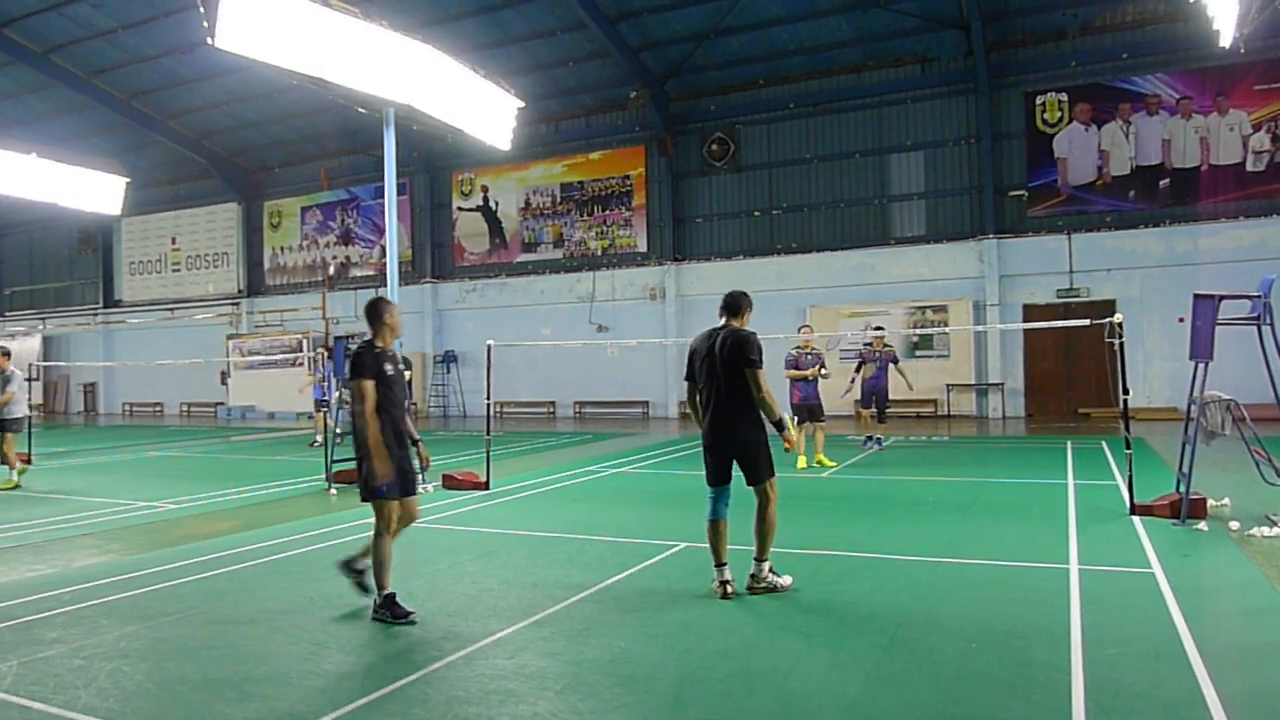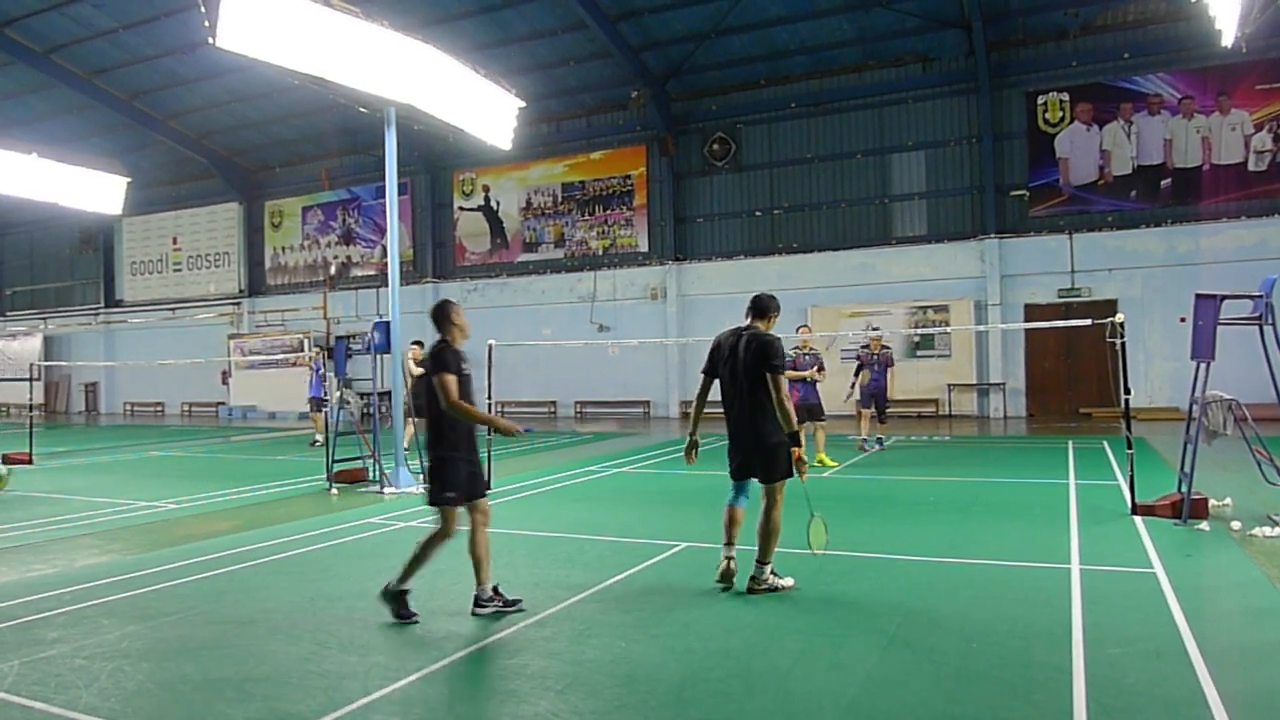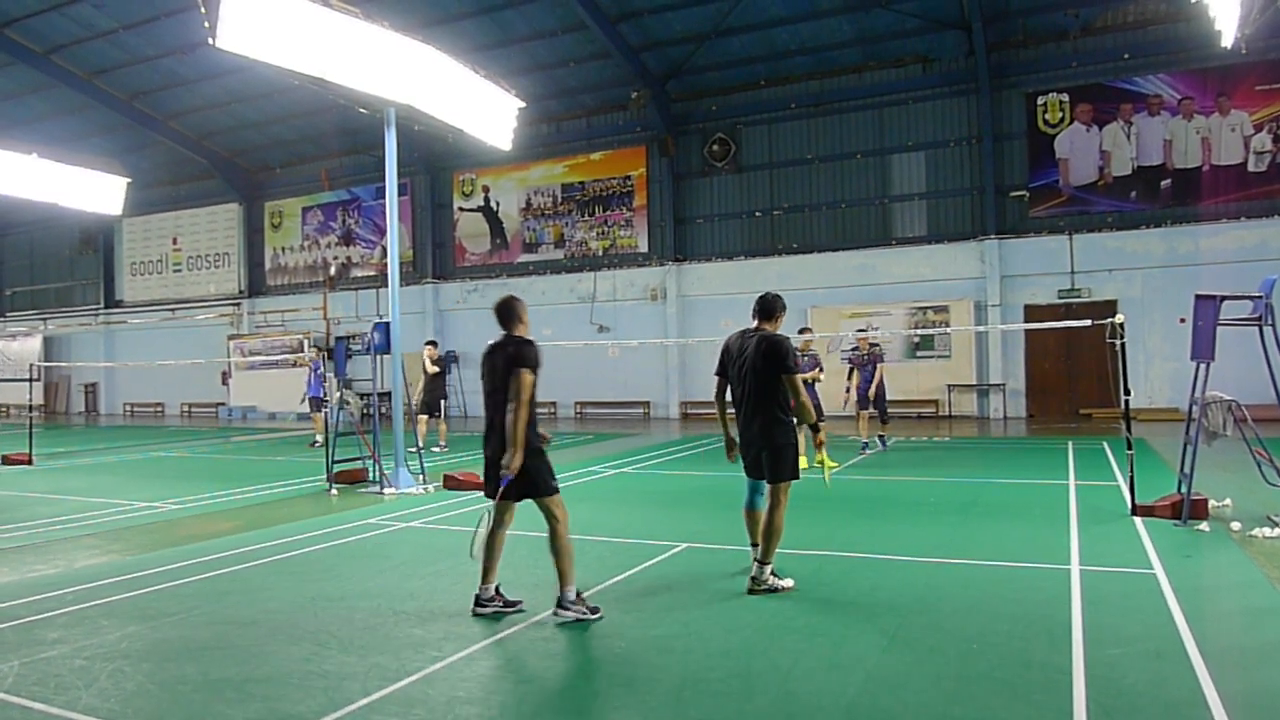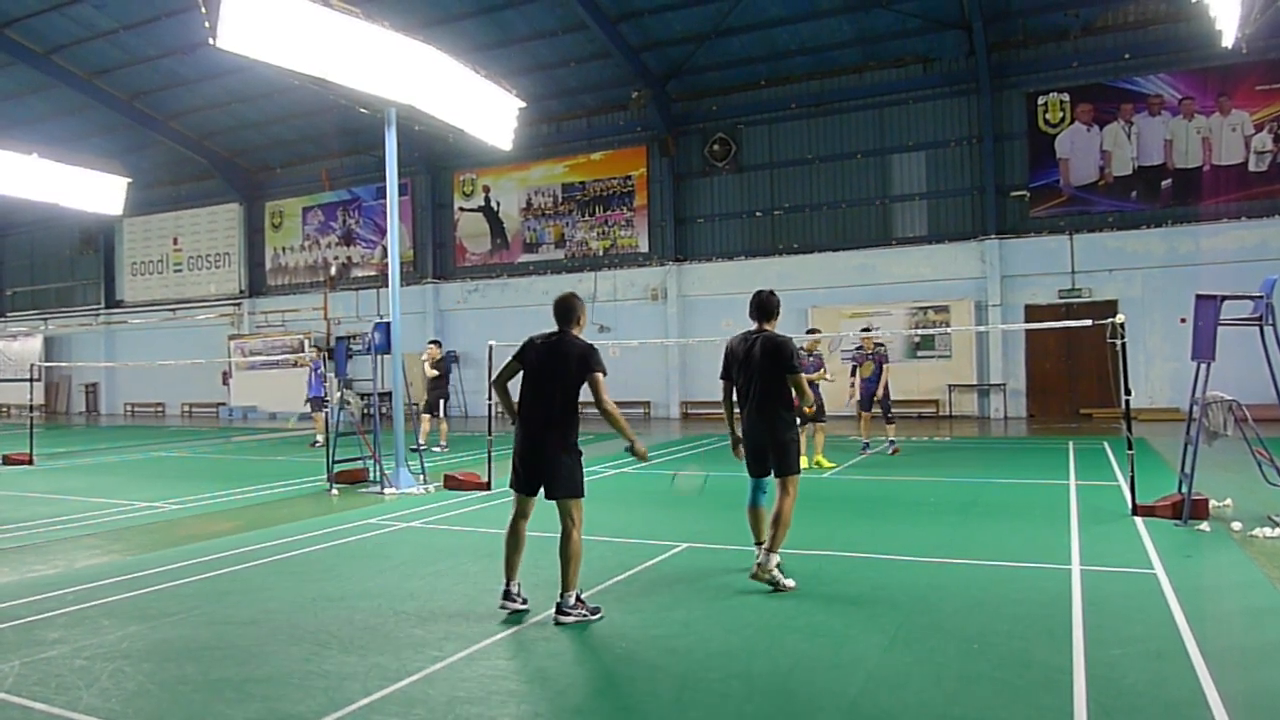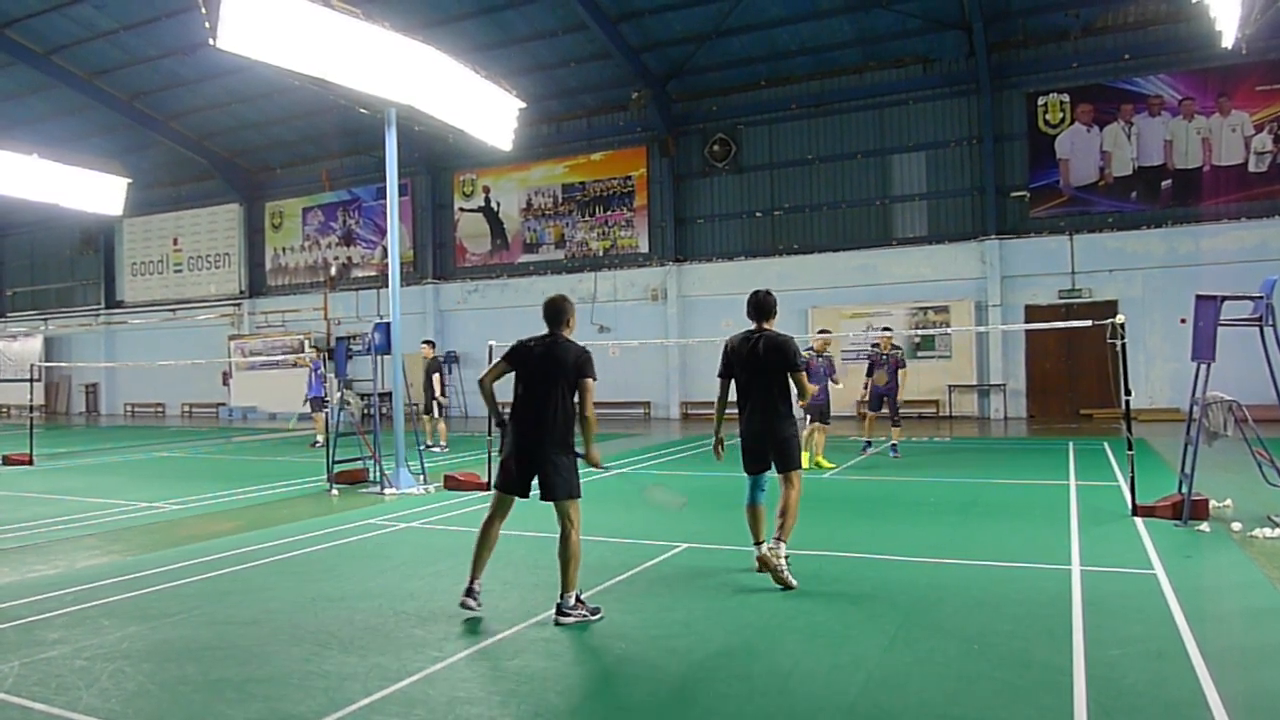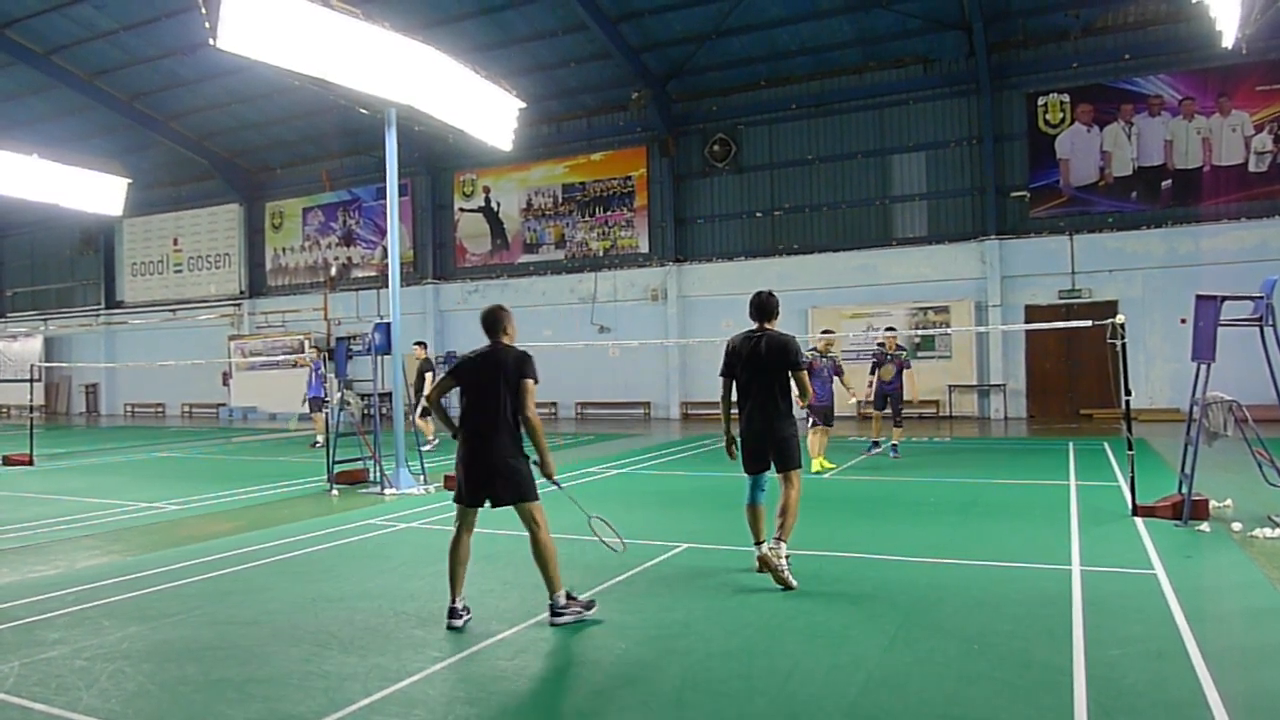
dt=0.4s
person 1, frame 1
left shoulder: (392, 356)
right shoulder: (365, 356)
right elbow: (366, 411)
left wrist: (416, 442)
right wrist: (377, 456)
left hip: (399, 450)
right hip: (378, 452)
left knee: (409, 514)
right knee: (387, 522)
left ankle: (357, 563)
right ankle: (384, 601)
person 1, frame 2
left shoulder: (454, 354)
right shoulder: (443, 353)
right elbow: (451, 404)
right wrist: (495, 423)
left hip: (465, 451)
right hip: (448, 454)
left knee: (481, 518)
right knee: (448, 528)
left ankle: (486, 595)
right ankle: (397, 589)
person 1, frame 3
left shoulder: (491, 351)
right shoulder: (524, 348)
right elbow: (519, 401)
right wrist: (515, 450)
left hip: (495, 446)
right hip: (519, 447)
left knee: (502, 518)
right knee: (558, 519)
left ankle: (486, 594)
right ankle: (568, 599)
person 1, frame 4
left shoulder: (533, 344)
right shoulder: (585, 352)
left elbow: (498, 382)
right elbow: (605, 405)
right wrist: (633, 441)
left hip: (525, 442)
right hip: (559, 446)
left knee: (520, 515)
right knee: (572, 524)
left ankle: (511, 590)
right ankle: (568, 602)
person 1, frame 5
left shoulder: (524, 348)
right shoulder: (579, 355)
left elbow: (485, 381)
right elbow: (586, 412)
left wrist: (500, 420)
right wrist: (589, 448)
left hip: (518, 444)
right hip: (556, 448)
left knee: (496, 515)
right knee: (570, 524)
left ankle: (473, 588)
right ankle: (569, 604)
person 1, frame 6
left shoulder: (468, 361)
right shoulder: (520, 359)
left elbow: (432, 397)
right elbow: (528, 413)
left wrist: (455, 431)
right wrist: (545, 457)
left hip: (470, 455)
right hip: (506, 454)
left knee: (463, 528)
right knee: (537, 526)
left ankle: (456, 606)
right ankle: (560, 603)
person 2, frame 1
left shoulder: (698, 343)
right shoulder: (745, 339)
left elbow: (691, 397)
right elbow: (760, 392)
right wrist: (782, 427)
left hip: (713, 436)
right hip: (748, 433)
left knee: (717, 501)
right knee: (766, 497)
left ankle: (722, 577)
right ankle: (760, 573)
person 2, frame 2
left shoulder: (721, 341)
right shoulder: (769, 343)
left elbow: (703, 392)
right elbow: (781, 398)
left wrist: (693, 434)
right wrist: (796, 443)
left hip: (737, 434)
right hip: (769, 435)
left knee: (739, 491)
right knee: (773, 500)
left ankle: (728, 558)
right ankle: (762, 575)
person 2, frame 3
left shoulder: (731, 343)
right shoulder: (779, 344)
left elbow: (719, 395)
right elbow: (798, 396)
left wrist: (727, 434)
right wrist: (816, 429)
left hip: (747, 434)
right hip: (777, 433)
left knee: (755, 489)
right knee: (777, 499)
left ankle: (758, 555)
right ankle: (761, 575)
person 2, frame 4
left shoulder: (734, 345)
right shoulder: (782, 344)
left elbow: (726, 396)
right elbow: (803, 393)
left wrist: (733, 432)
right wrist: (807, 403)
left hip: (751, 430)
right hip: (781, 429)
left knee: (757, 488)
right knee: (786, 492)
left ankle: (763, 552)
right ankle: (767, 562)
person 2, frame 5
left shoulder: (732, 345)
right shoulder: (784, 343)
left elbow: (722, 394)
right elbow: (804, 391)
left wrist: (717, 431)
right wrist: (804, 398)
left hip: (750, 429)
right hip: (781, 426)
left knee: (755, 486)
right knee: (791, 486)
left ankle: (761, 551)
right ankle: (777, 550)
person 2, frame 6
left shoulder: (734, 344)
right shoulder: (786, 342)
left elbow: (725, 393)
right elbow: (806, 391)
left wrist: (727, 431)
right wrist: (804, 400)
left hip: (749, 428)
right hip: (781, 426)
left knee: (755, 486)
right knee: (791, 485)
left ankle: (761, 550)
right ankle: (777, 548)
